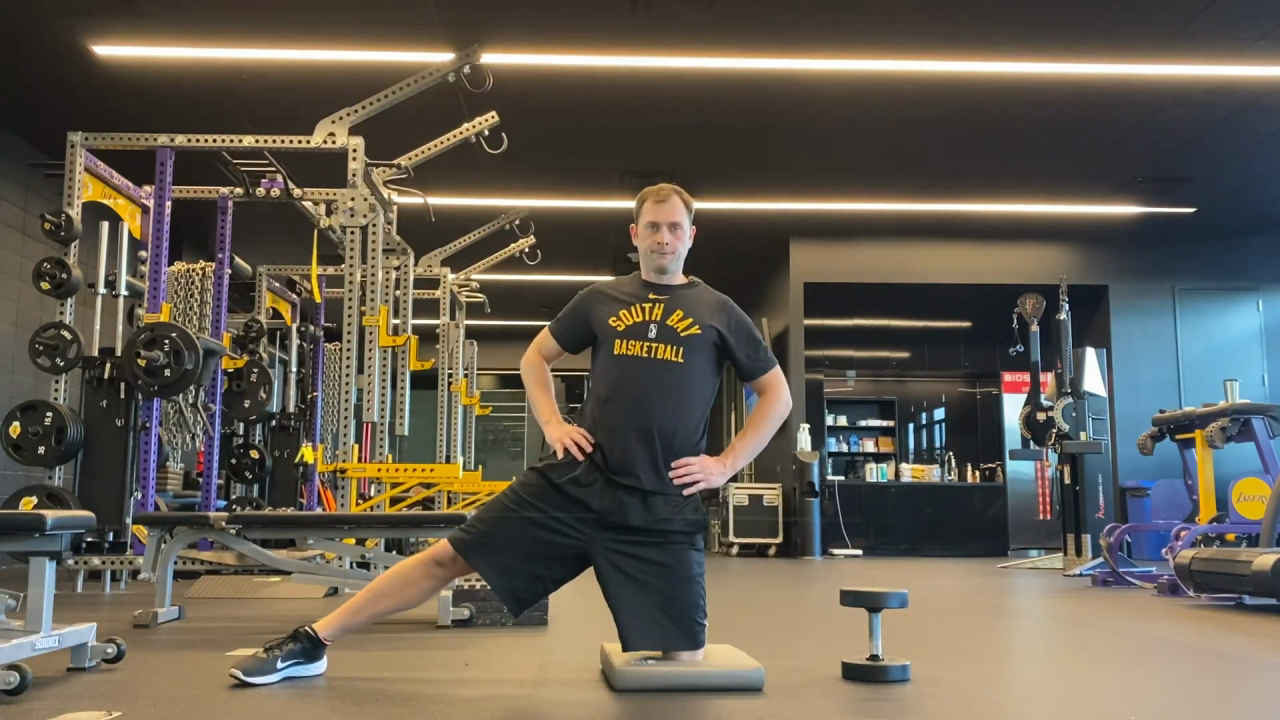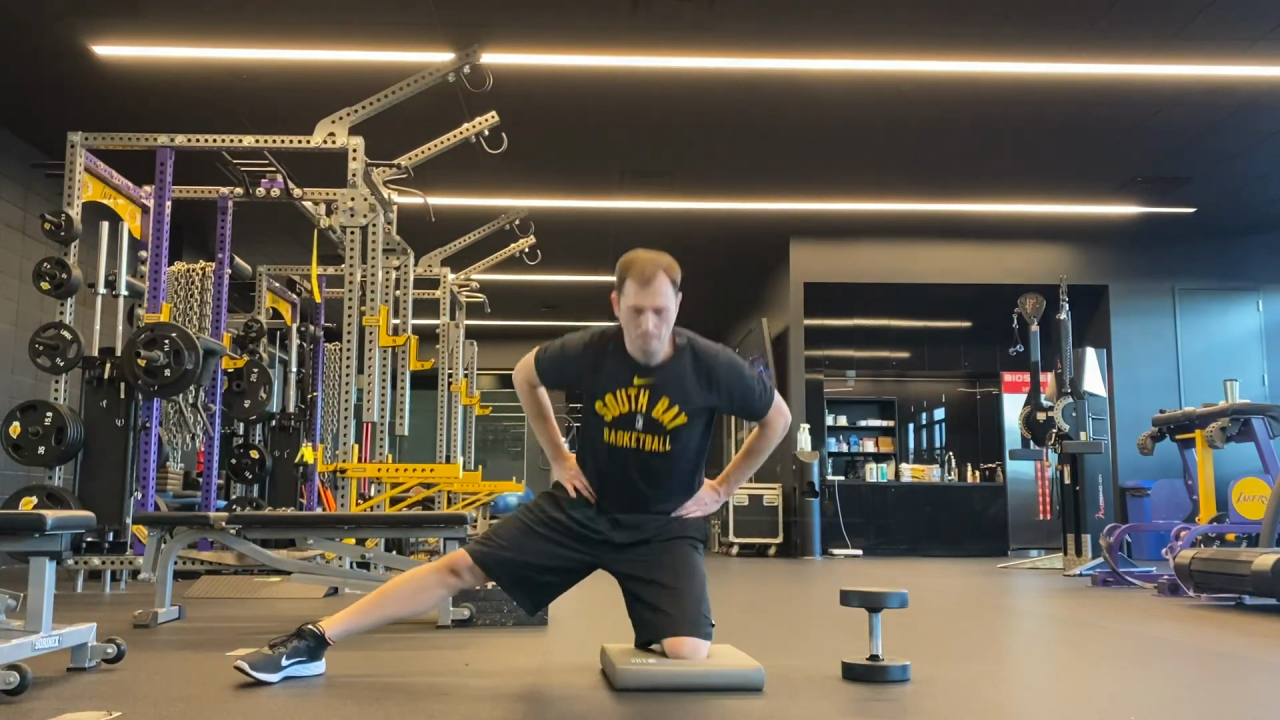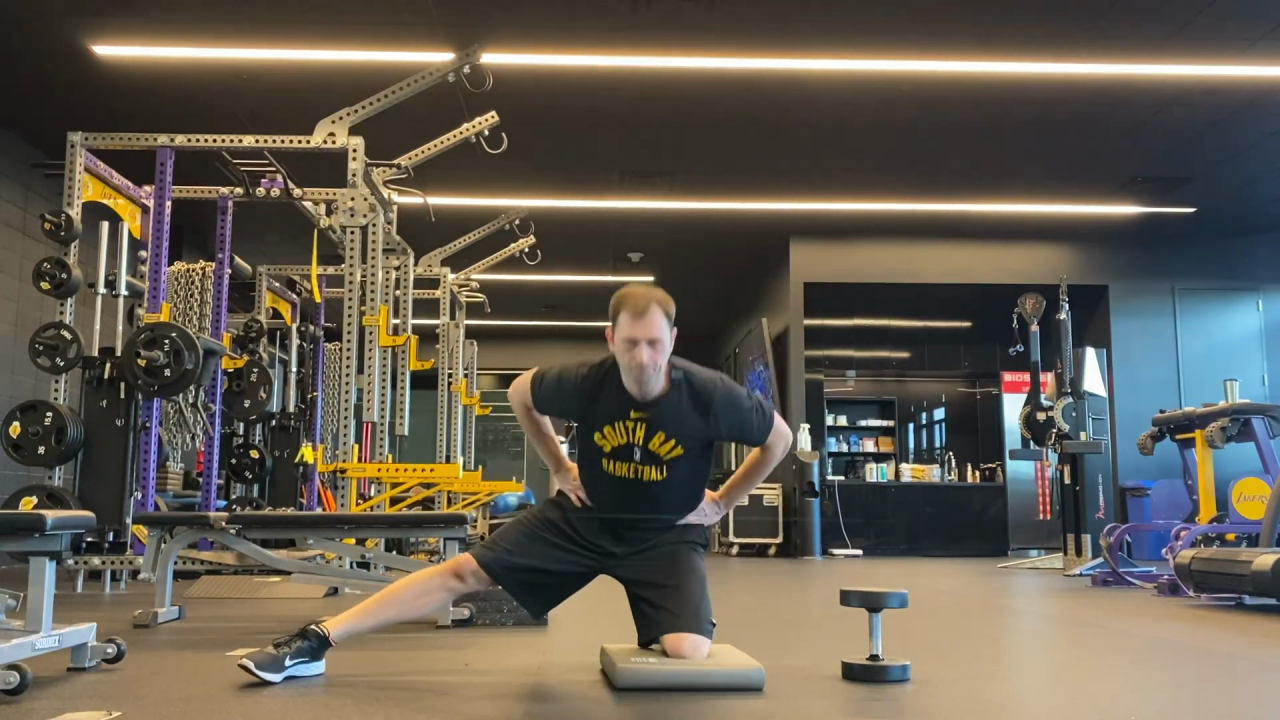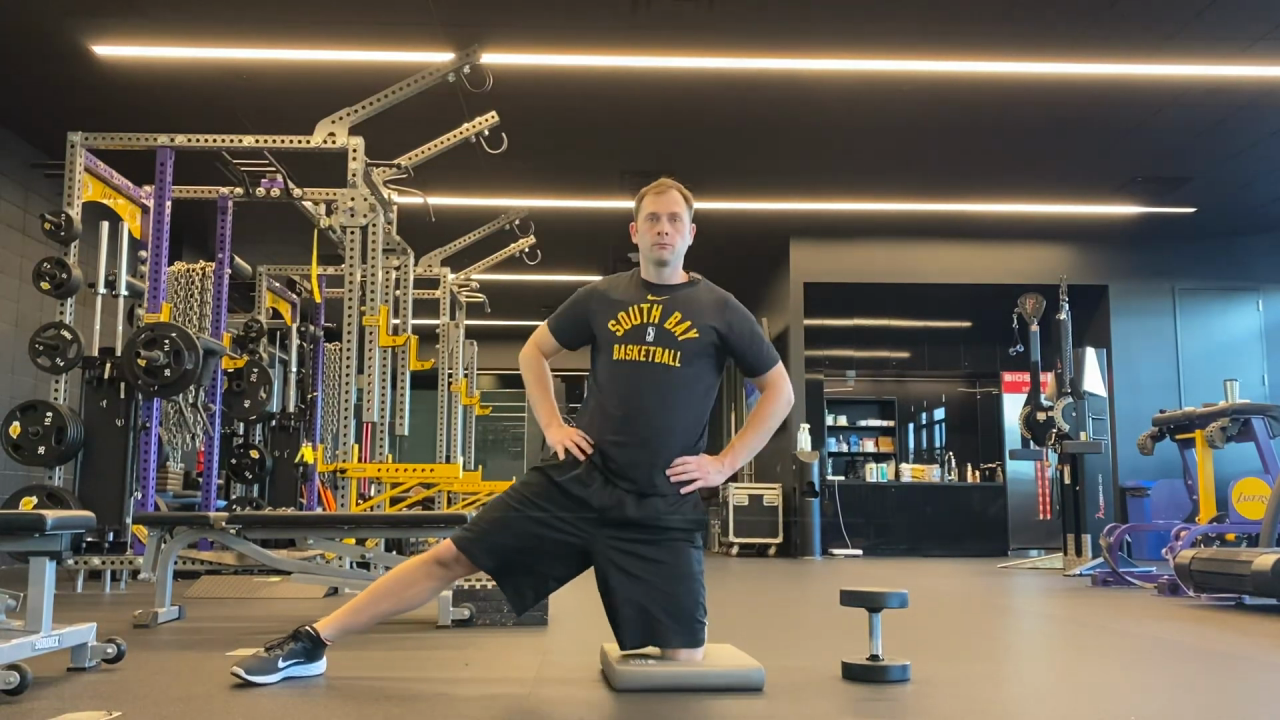
dt=0.5s
person 1, frame 1
left shoulder: (718, 311)
right shoulder: (602, 297)
left elbow: (777, 395)
right elbow: (535, 356)
left wrist: (727, 465)
right wrist: (551, 423)
left hip: (663, 504)
right hip: (576, 479)
left knee: (682, 657)
right knee: (448, 558)
right ankle: (309, 644)
person 1, frame 2
left shoulder: (712, 367)
right shoulder: (586, 353)
left elbow: (779, 418)
right elbow: (524, 375)
left wrist: (721, 489)
right wrist: (559, 458)
left hip: (664, 528)
right hip: (582, 509)
left knee: (689, 654)
right knee: (458, 567)
right ankle: (311, 644)
person 1, frame 3
left shoulder: (709, 396)
right shoulder: (583, 383)
left elbow: (779, 439)
right elbow: (519, 394)
left wrist: (720, 502)
right wrist: (561, 470)
left hip: (667, 536)
right hip: (583, 519)
left knee: (689, 654)
right knee: (462, 572)
right ankle: (314, 641)
person 1, frame 4
left shoulder: (720, 308)
right shoulder: (603, 296)
left elbow: (780, 390)
right elbow: (534, 352)
left wrist: (726, 463)
right wrist: (551, 424)
left hip: (662, 504)
right hip: (576, 479)
left knee: (682, 657)
right knee: (450, 558)
right ankle: (310, 643)
